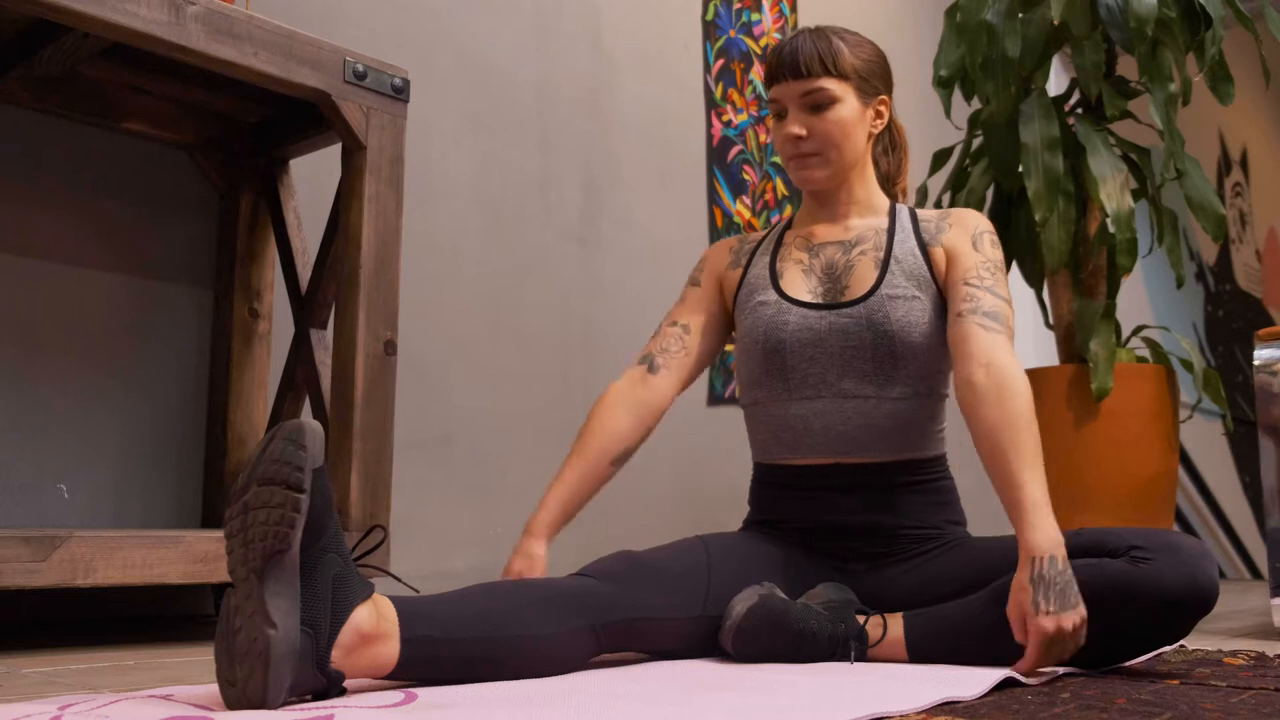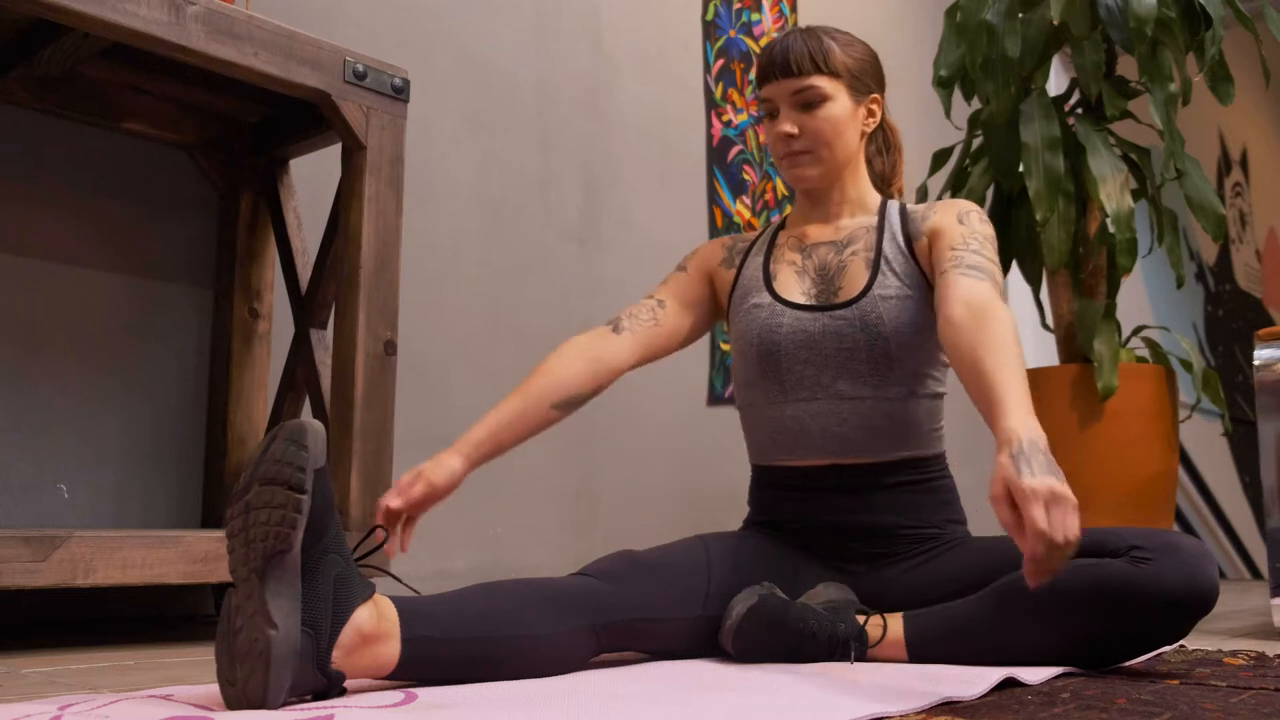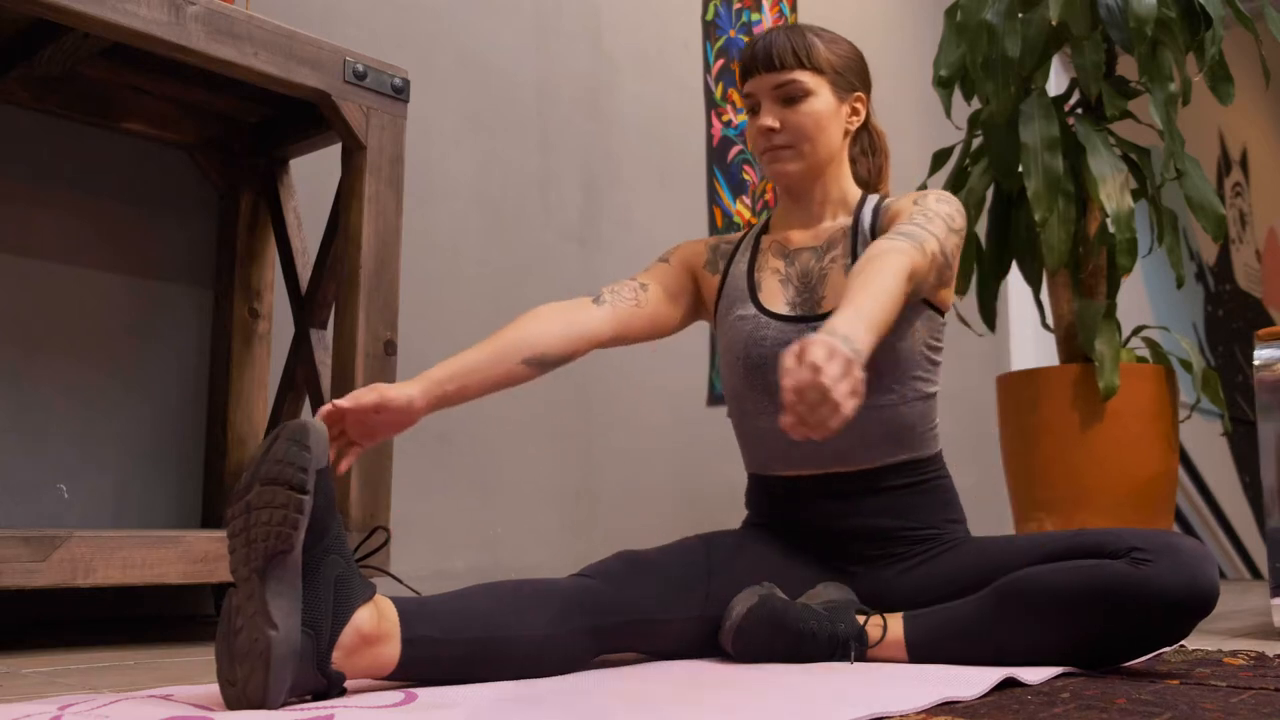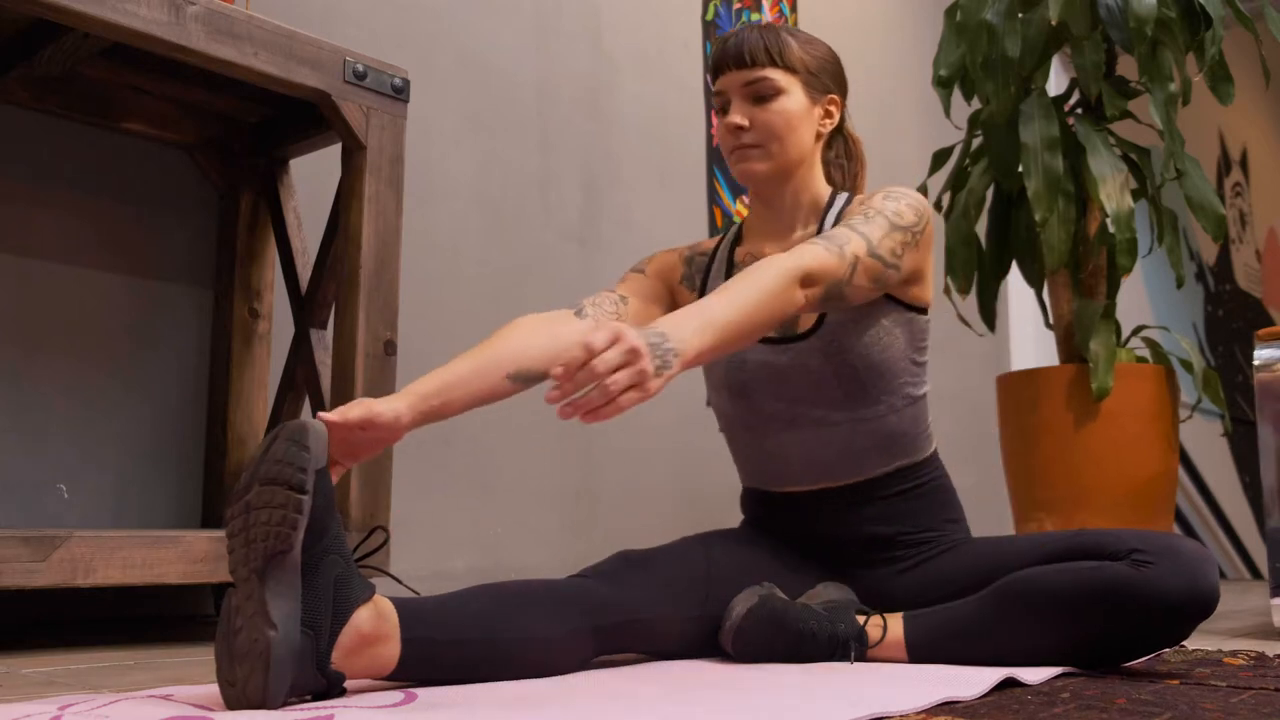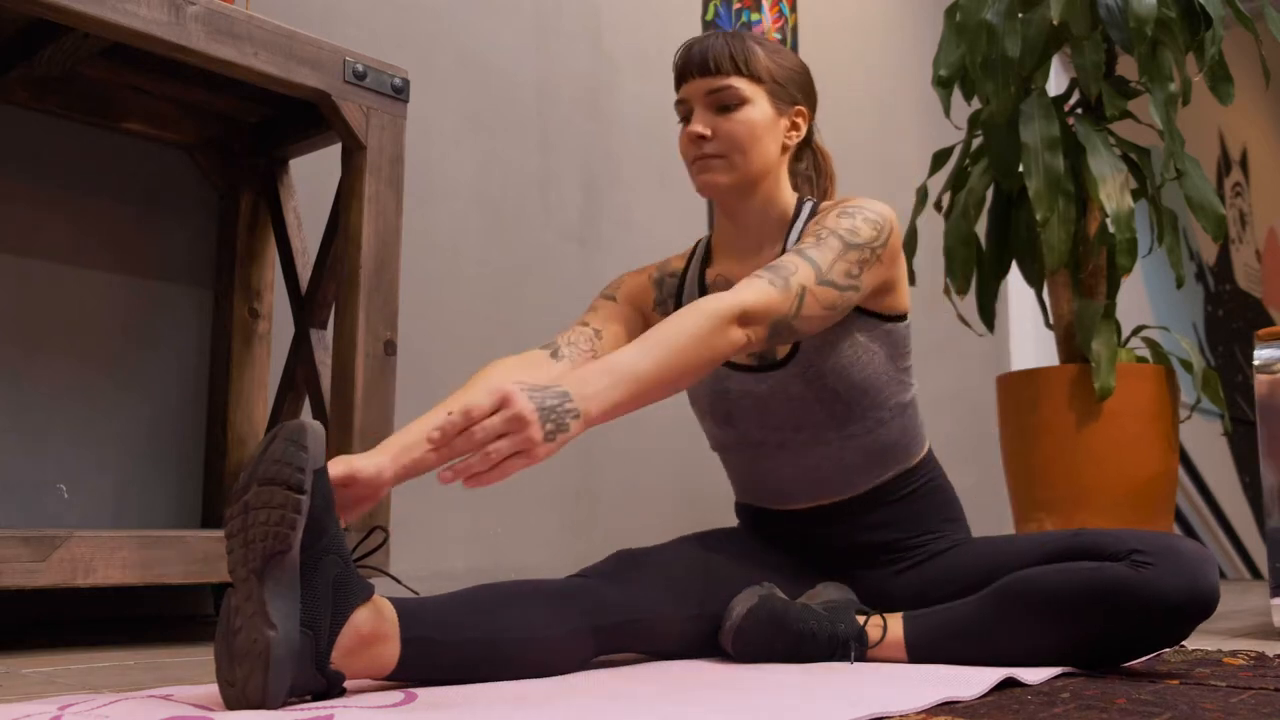
dt=0.3s
person 1, frame 1
left shoulder: (953, 237)
right shoulder: (734, 263)
left elbow: (990, 368)
right elbow: (647, 382)
left wrist: (1039, 542)
right wrist: (541, 530)
left hip: (920, 546)
right hip: (778, 544)
left knee: (1182, 574)
right knee: (609, 591)
left ankle: (863, 639)
right ankle: (349, 627)
person 1, frame 2
left shoulder: (945, 228)
right shoulder: (727, 262)
left elbow: (975, 314)
right elbow: (605, 350)
left wrist: (1022, 437)
right wrist: (458, 456)
left hip: (918, 542)
right hip: (780, 545)
left knee: (1182, 571)
right knee: (611, 591)
left ankle: (860, 637)
right ankle: (349, 628)
person 1, frame 3
left shoulder: (924, 217)
right shoulder: (711, 263)
left elbow: (891, 271)
right elbow: (578, 321)
left wrist: (845, 341)
right wrist: (418, 394)
left hip: (918, 547)
right hip: (777, 549)
left knee: (1181, 575)
right knee: (615, 592)
left ankle: (861, 638)
right ankle: (349, 628)
person 1, frame 4
left shoulder: (896, 219)
right shoulder: (686, 270)
left elbow: (797, 278)
right elbow: (558, 329)
left wrist: (669, 346)
right wrist: (401, 406)
left hip: (915, 547)
right hip: (778, 552)
left knee: (1182, 576)
right knee: (612, 593)
right ankle: (347, 629)
person 1, frame 5
left shoulder: (863, 230)
right shoulder: (655, 288)
left elbow: (743, 315)
right elbow: (535, 365)
left wrist: (573, 403)
right wrist: (387, 461)
left hip: (914, 552)
right hip: (775, 559)
left knee: (1180, 576)
right knee: (613, 593)
